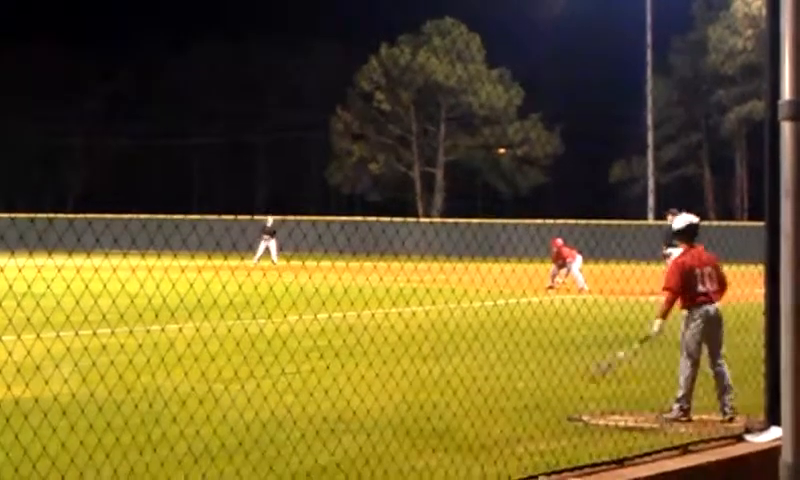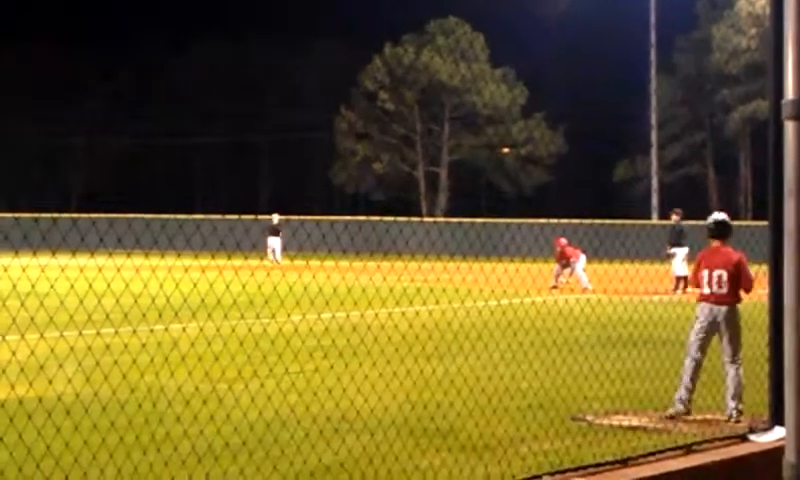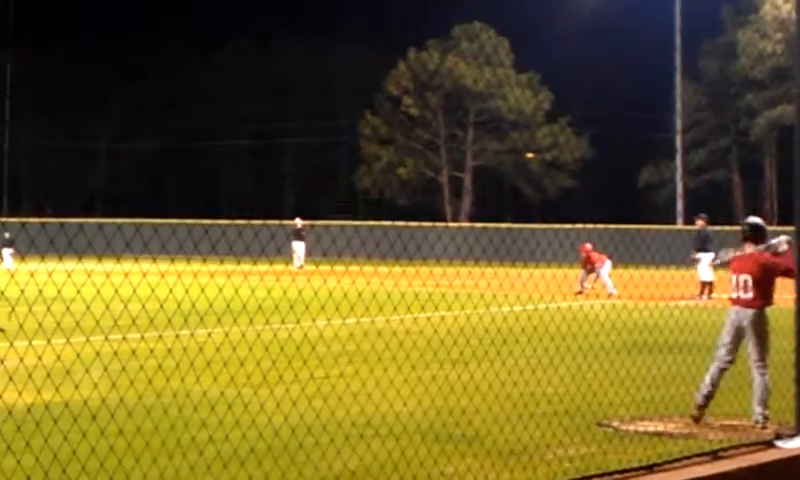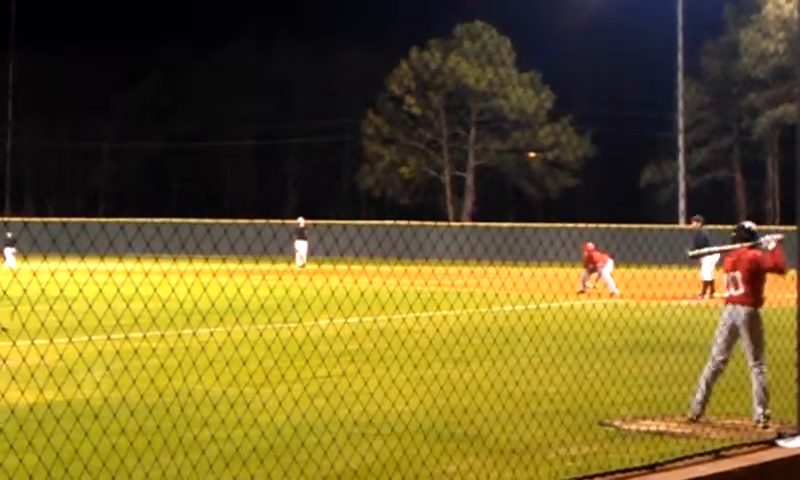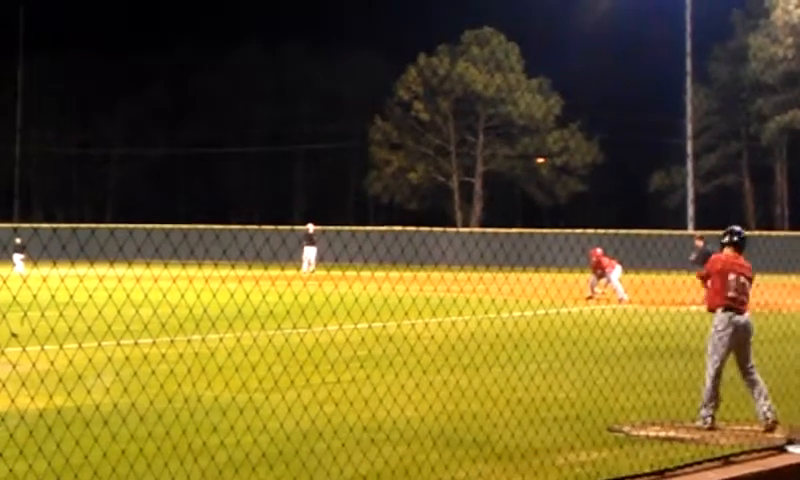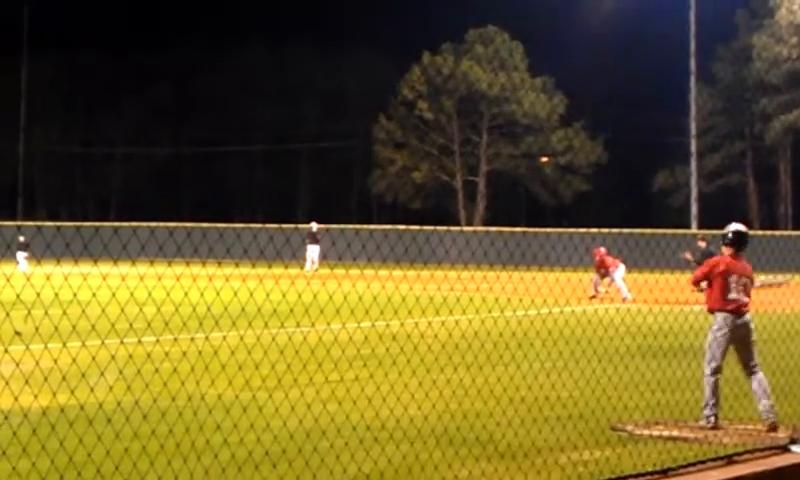
dt=0.4s
person 1, frame 1
left shoulder: (680, 261)
right shoulder: (709, 256)
left elbow: (673, 293)
right elbow: (723, 284)
left wrist: (661, 318)
left hip: (695, 312)
right hip: (714, 310)
left knee: (689, 362)
right knee: (718, 360)
left ankle: (682, 408)
right ankle: (727, 408)
person 1, frame 2
left shoulder: (701, 257)
right shoulder: (736, 258)
right elbow: (747, 287)
right wrist: (746, 274)
left hip: (705, 309)
right hip: (728, 311)
left knee: (693, 358)
right knee: (733, 362)
left ankle: (682, 404)
right ankle: (734, 410)
person 1, frame 3
left shoulder: (735, 259)
right shoulder: (765, 260)
right elbow: (792, 271)
left wrist: (774, 251)
right wrist: (784, 249)
left hip: (735, 312)
right hip: (755, 315)
left knee: (721, 361)
right knee: (759, 366)
left ankle: (701, 403)
right ankle: (760, 416)
person 1, frame 4
left shoulder: (728, 260)
right shoulder: (755, 256)
right elbow: (781, 268)
left wrist: (766, 251)
right wrist: (773, 247)
left hip: (729, 312)
right hip: (749, 312)
left knee: (716, 361)
right knee: (757, 365)
left ankle: (697, 408)
right ankle: (761, 415)
person 1, frame 5
left shoulder: (718, 259)
right shoulder: (748, 268)
left elbow: (703, 276)
left wrist: (713, 285)
left hip: (725, 319)
right hip: (744, 319)
left knee: (713, 370)
right knee: (749, 370)
left ankle: (707, 418)
right ankle: (767, 414)
person 1, frame 6
left shoulder: (717, 262)
right shoulder: (747, 268)
left elbow: (695, 279)
left wrist: (707, 286)
left hip: (723, 320)
right hip: (744, 320)
left knee: (712, 370)
right knee: (753, 369)
left ankle: (710, 417)
right ankle: (769, 414)
